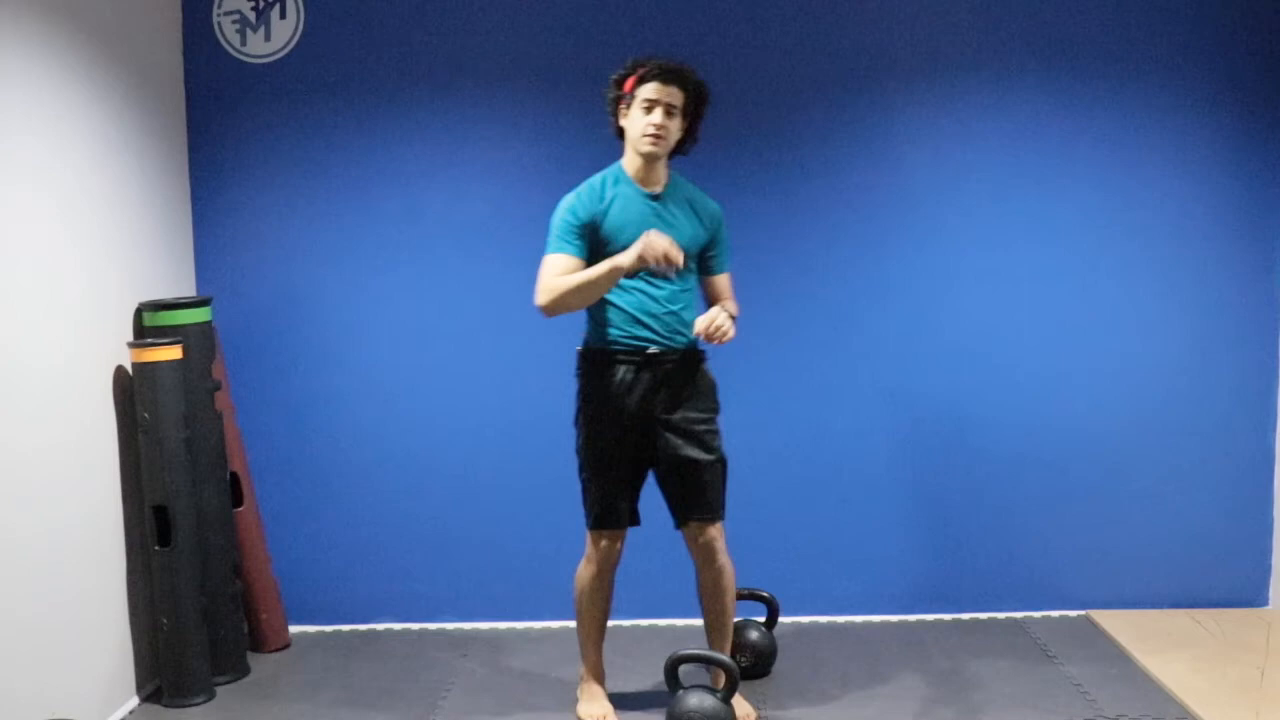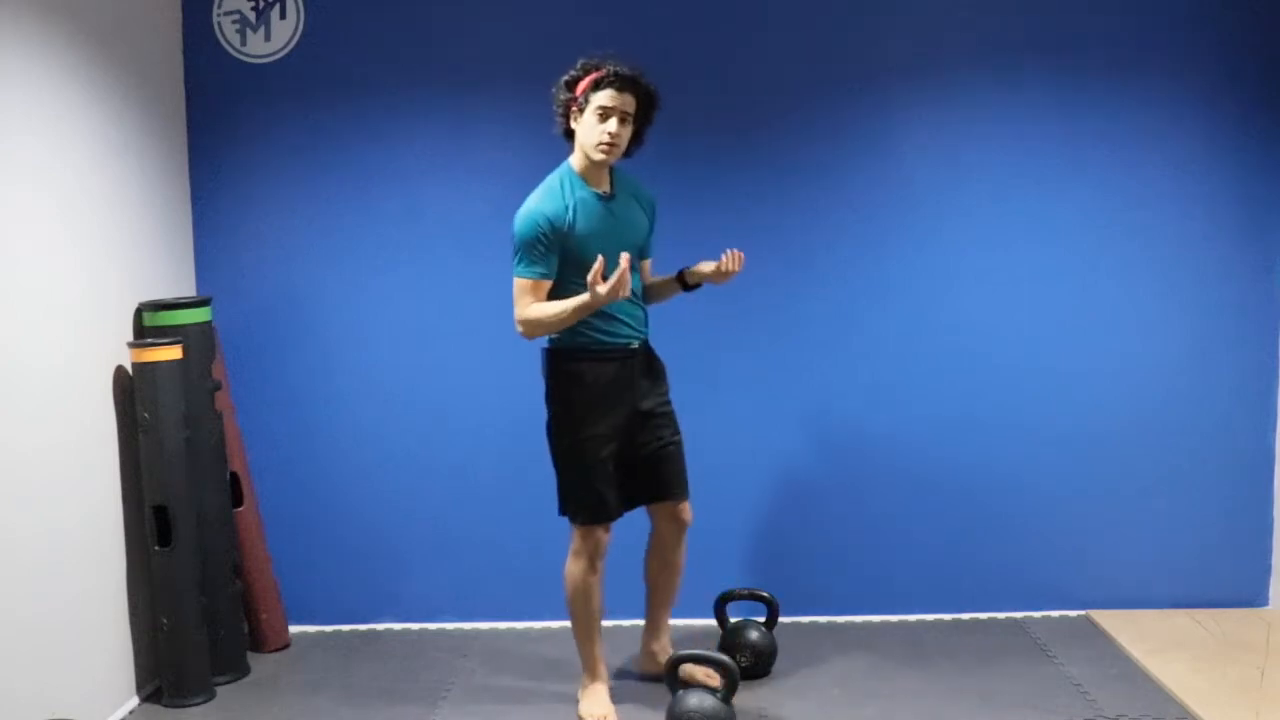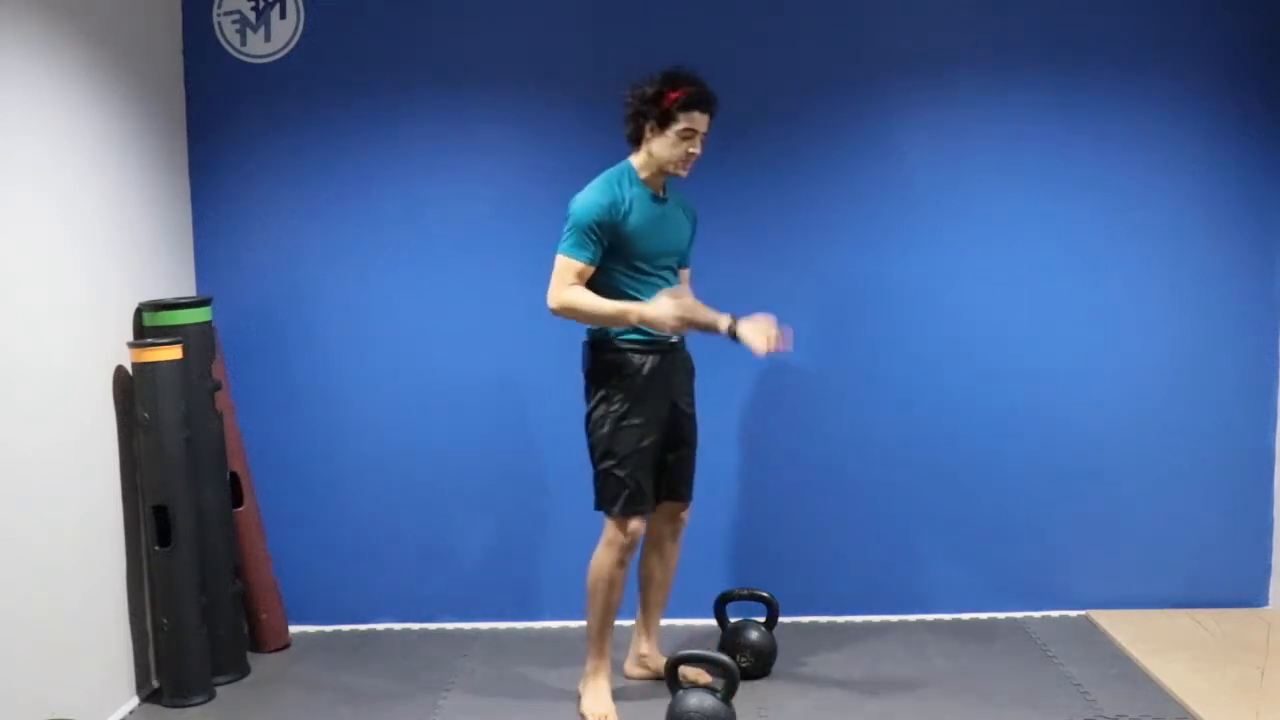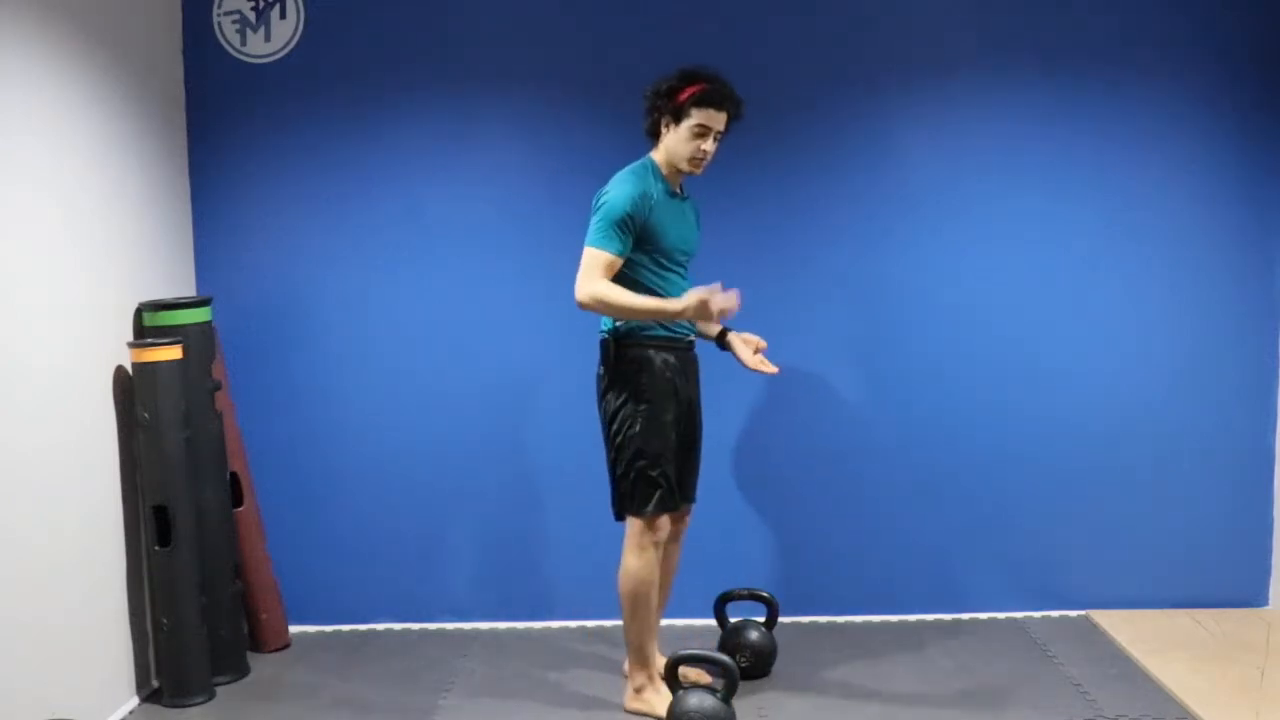
dt=0.7s
person 1, frame 1
left shoulder: (705, 210)
right shoulder: (586, 202)
left elbow: (723, 299)
right elbow: (548, 296)
left wrist: (721, 320)
right wrist: (627, 260)
left hip: (685, 380)
right hip: (612, 379)
left knee: (709, 537)
right knee: (604, 543)
person 1, frame 2
left shoulder: (640, 198)
right shoulder: (543, 211)
right elbow: (526, 320)
left wrist: (695, 276)
right wrist: (593, 299)
left hip: (643, 371)
right hip: (582, 379)
left knee: (675, 516)
right knee: (592, 538)
left ankle: (656, 647)
person 1, frame 3
left shoulder: (682, 209)
right shoulder: (600, 201)
right elbow: (560, 296)
left wrist: (733, 326)
right wrist: (642, 312)
left hip: (672, 370)
right hip: (622, 372)
left knee: (671, 516)
right knee: (625, 525)
left ankle: (645, 650)
person 1, frame 4
left shoulder: (686, 202)
right shoulder: (626, 194)
right elbow: (590, 291)
left wrist: (722, 333)
right wrist: (678, 308)
left hip: (678, 365)
right hip: (636, 367)
left knee: (676, 520)
right knee: (649, 525)
left ankle: (648, 653)
